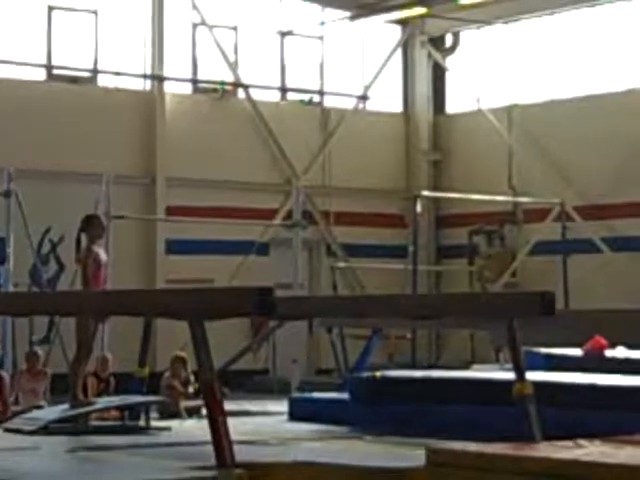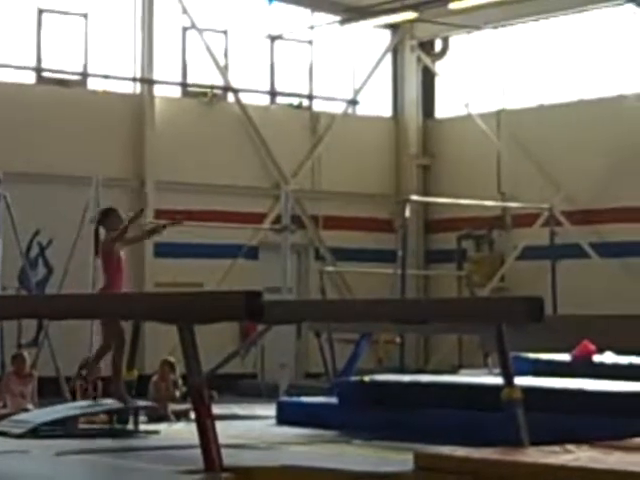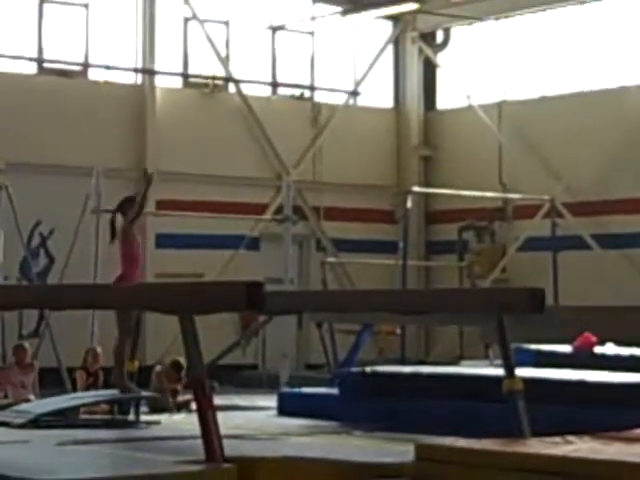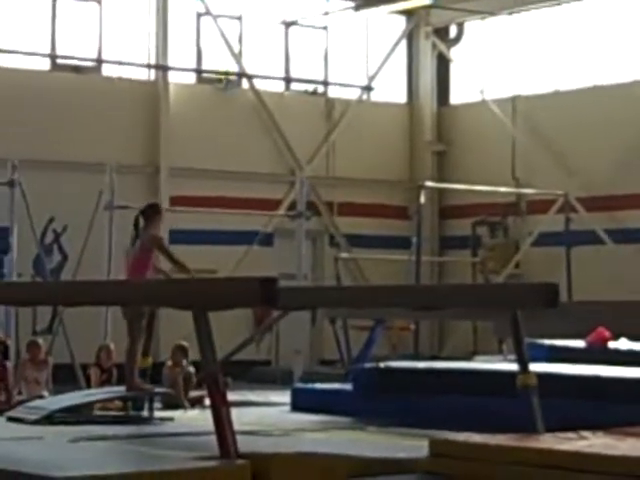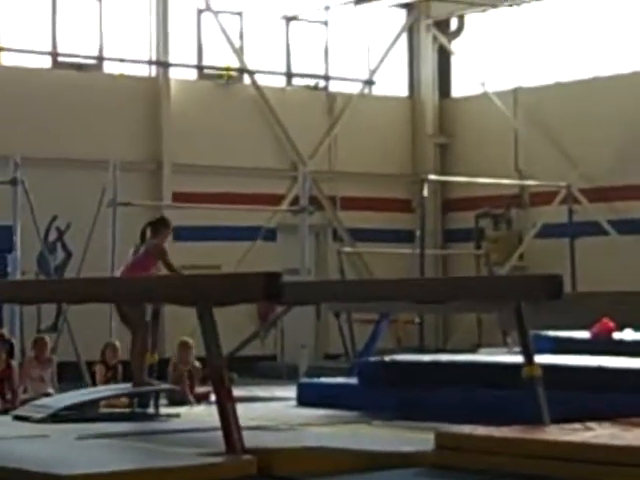
dt=1s
person 1, frame 1
left shoulder: (100, 250)
right shoulder: (89, 251)
right elbow: (87, 281)
left knee: (87, 351)
right knee: (83, 350)
left ankle: (78, 394)
right ankle: (75, 395)
person 1, frame 2
left shoulder: (118, 243)
right shoulder: (108, 242)
left elbow: (141, 236)
right elbow: (121, 233)
left wrist: (165, 226)
right wrist: (135, 218)
left knee: (109, 343)
right knee: (118, 341)
right ankle: (117, 387)
person 1, frame 3
left shoulder: (129, 231)
right shoulder: (126, 230)
left elbow: (137, 211)
right elbow: (138, 210)
right wrist: (147, 186)
left hip: (129, 286)
right hip: (126, 286)
left knee: (125, 333)
right knee: (125, 333)
left ankle: (119, 376)
right ankle: (120, 378)
person 1, frame 4
left shoulder: (139, 236)
right shoulder: (152, 237)
right elbow: (173, 260)
left wrist: (166, 275)
right wrist: (193, 276)
left knee: (135, 336)
right knee: (136, 336)
left ankle: (132, 378)
right ankle: (132, 380)
person 1, frame 5
left shoulder: (143, 245)
right shoulder: (157, 246)
right elbow: (172, 271)
left knee: (138, 332)
right knee: (143, 331)
left ankle: (138, 375)
right ankle: (141, 376)
